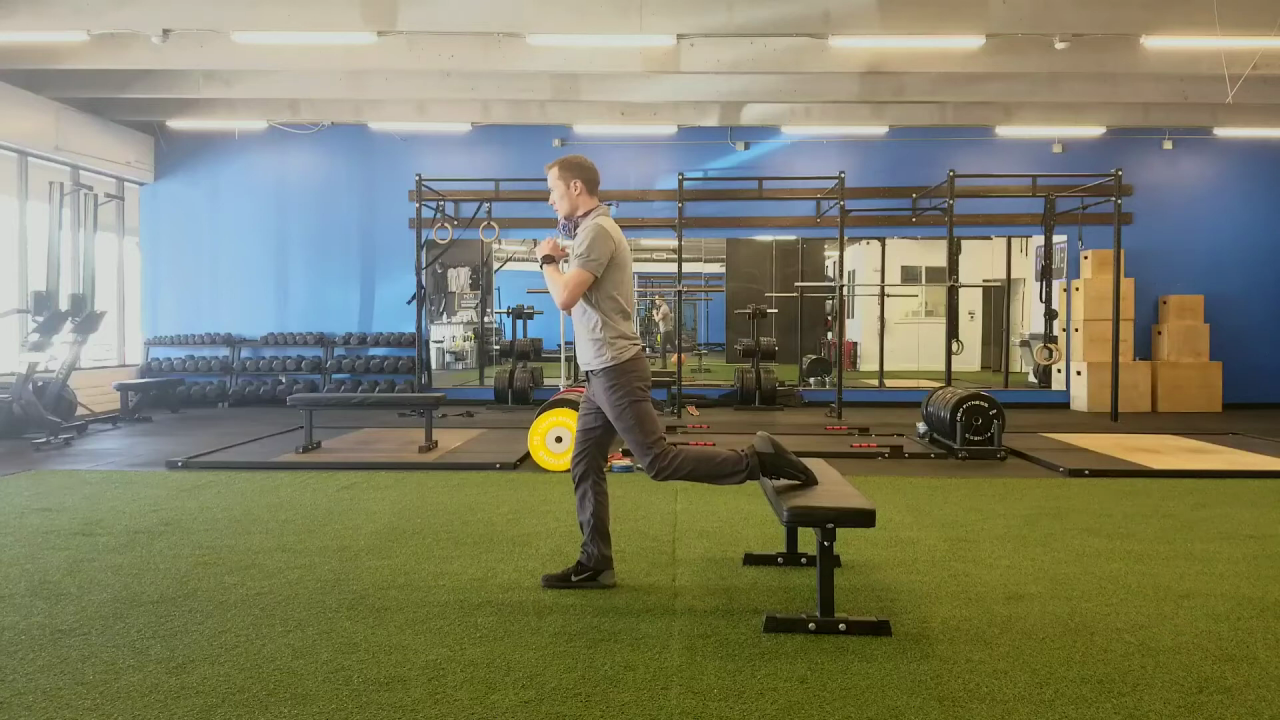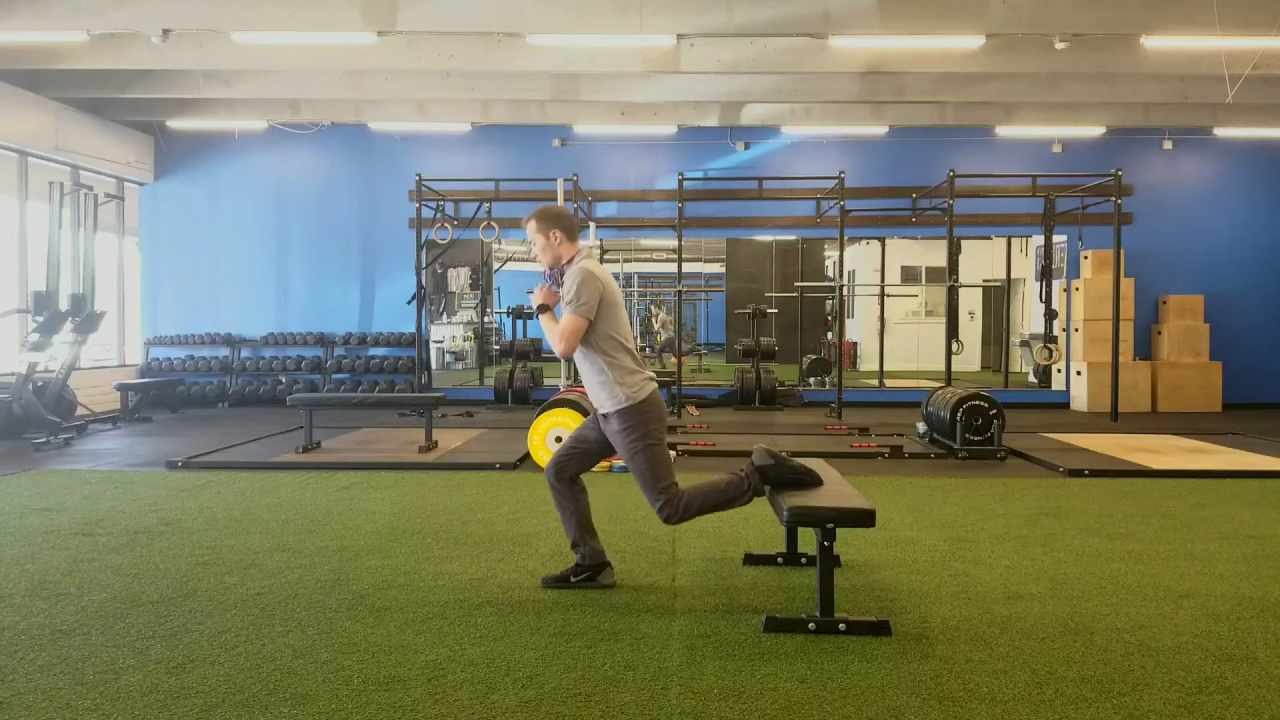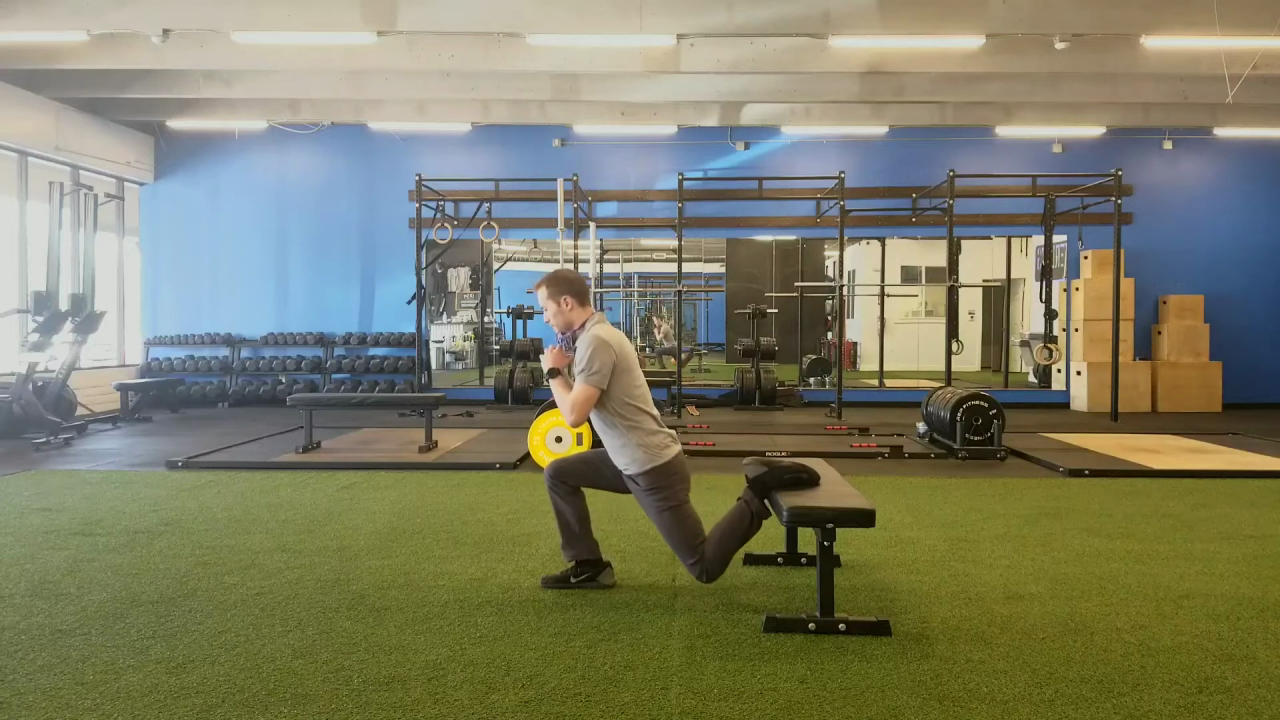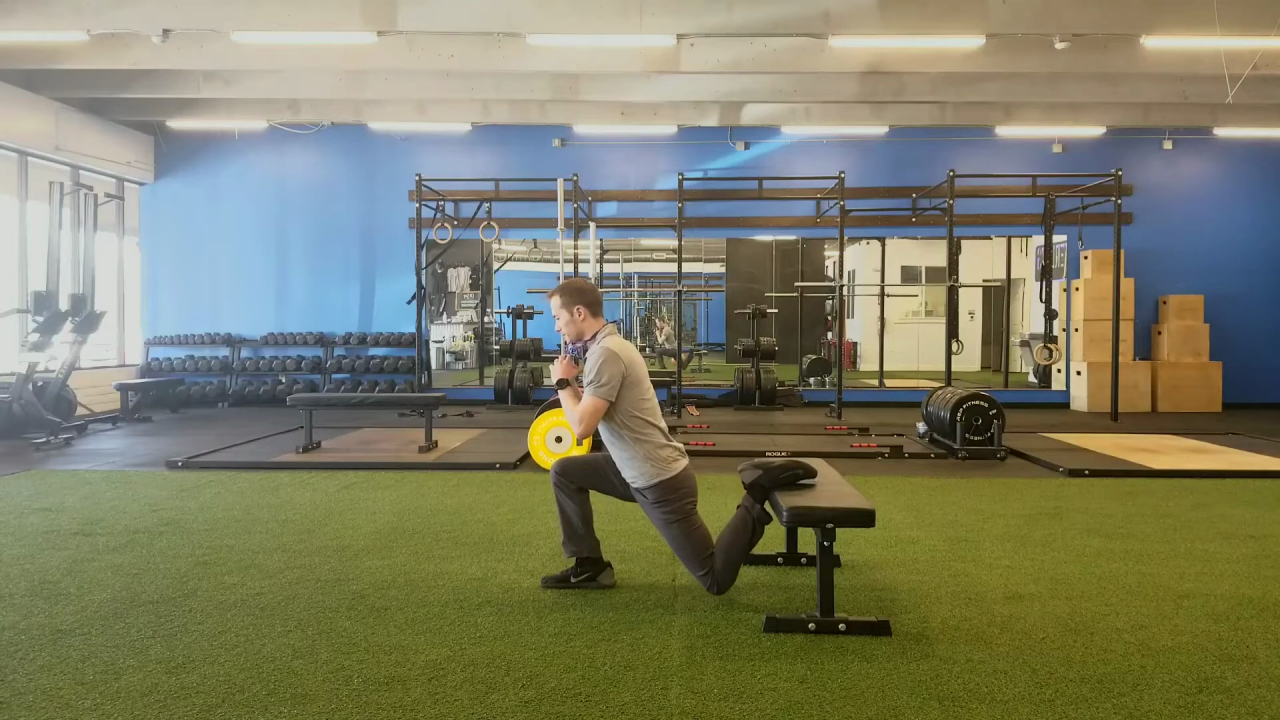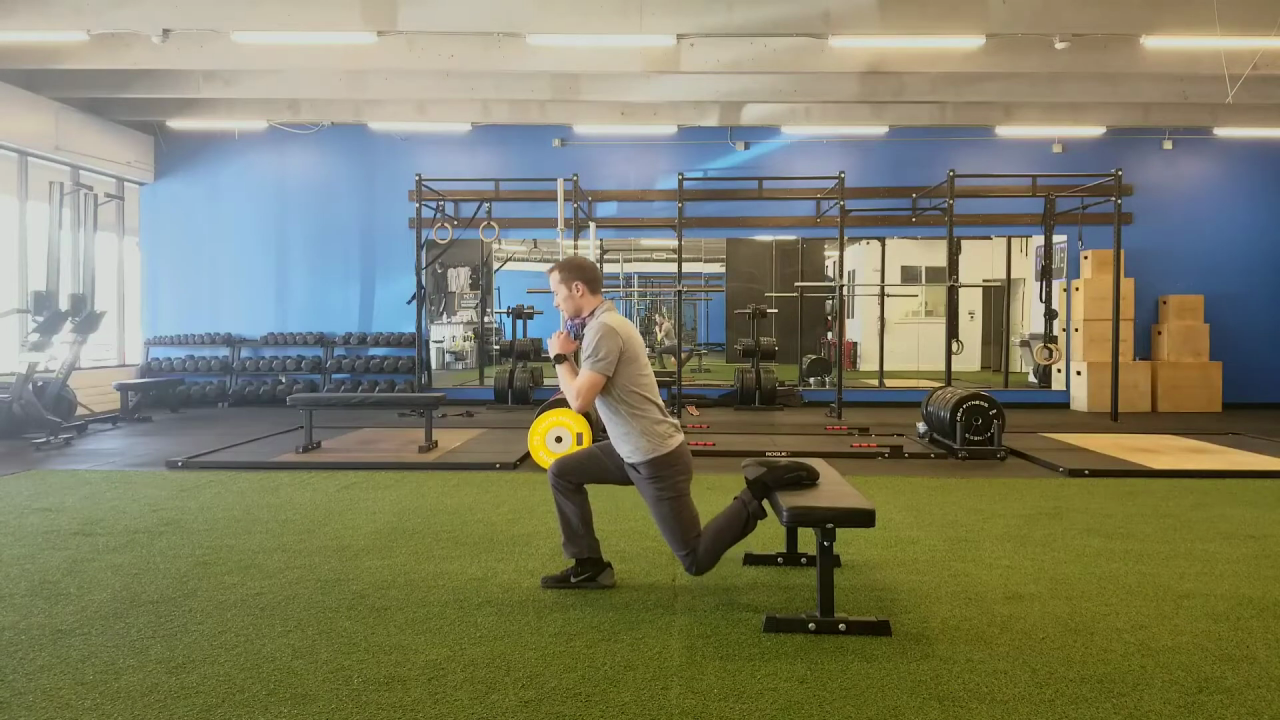
dt=0.5s
person 1, frame 1
left shoulder: (597, 230)
right shoulder: (594, 229)
left elbow: (565, 297)
left wrist: (548, 260)
right wrist: (561, 259)
left hip: (616, 370)
right hip: (603, 371)
left knee: (659, 460)
right knee: (585, 467)
left ankle: (756, 458)
right ankle: (594, 564)
person 1, frame 2
left shoulder: (582, 275)
right shoulder: (581, 272)
left elbow: (563, 346)
right elbow: (571, 343)
left wrist: (543, 309)
right wrist: (555, 308)
left hip: (631, 408)
right hip: (613, 409)
left knee: (670, 506)
right knee: (560, 471)
left ankle: (759, 474)
right ankle: (591, 565)
person 1, frame 3
left shoulder: (595, 341)
right shoulder: (597, 333)
left elbow: (575, 415)
right elbow: (583, 402)
left wrist: (554, 372)
right wrist: (564, 372)
left hip: (653, 469)
right hip: (635, 461)
left knee: (705, 566)
right knee: (558, 474)
left ankle: (758, 493)
right ankle: (588, 565)
person 1, frame 4
left shoulder: (605, 354)
right shoulder: (609, 344)
left elbow: (582, 426)
right elbow: (592, 412)
left wrist: (563, 383)
right wrist: (572, 384)
left hip: (660, 481)
right hip: (642, 471)
left knee: (716, 578)
right knee: (564, 472)
left ankle: (760, 495)
right ankle: (590, 565)
person 1, frame 5
left shoulder: (603, 329)
right shoulder: (606, 322)
left elbow: (580, 401)
right elbow: (588, 392)
left wrist: (560, 358)
right wrist: (569, 359)
left hip: (656, 458)
right hip: (637, 452)
left knee: (697, 559)
right knee: (562, 473)
left ankle: (759, 491)
right ankle: (589, 565)
